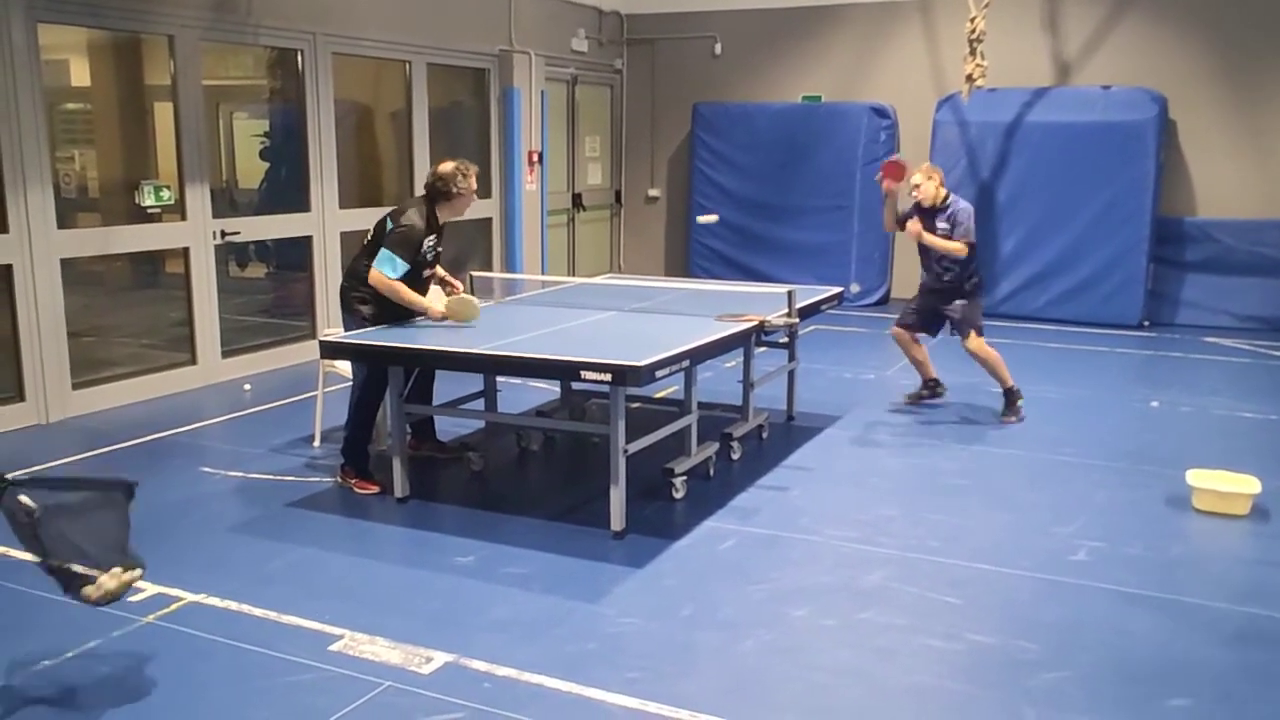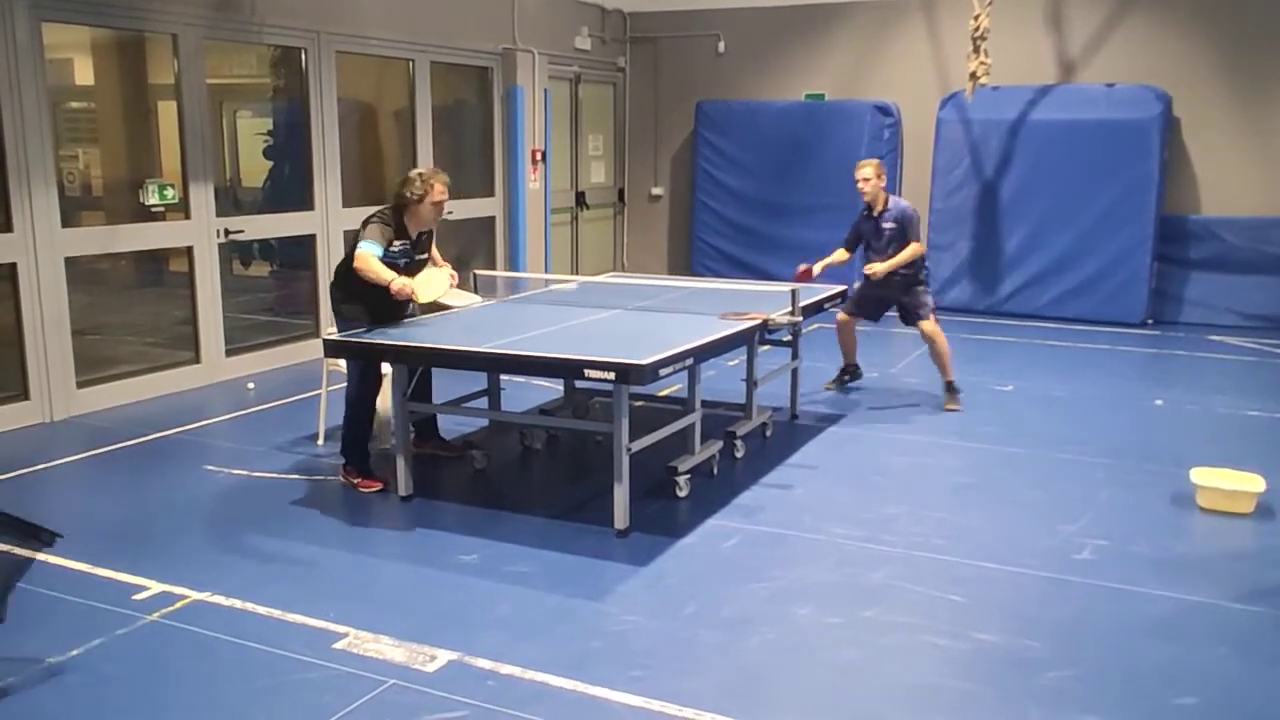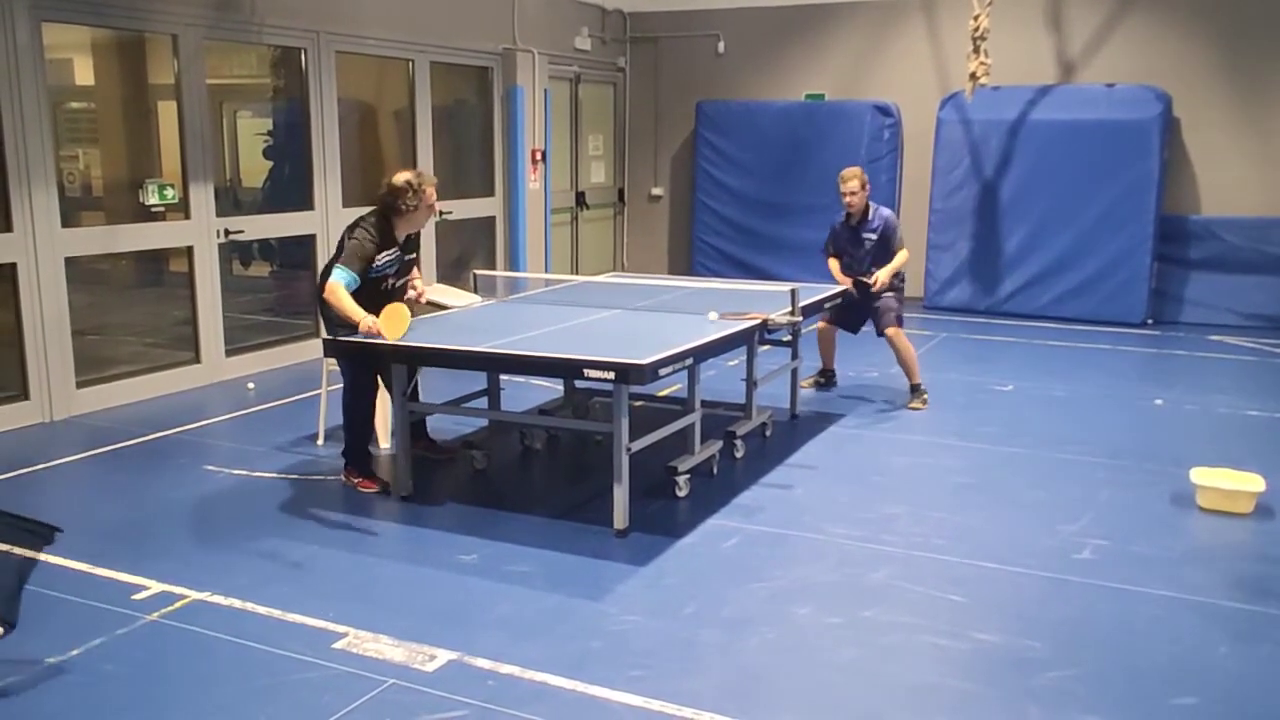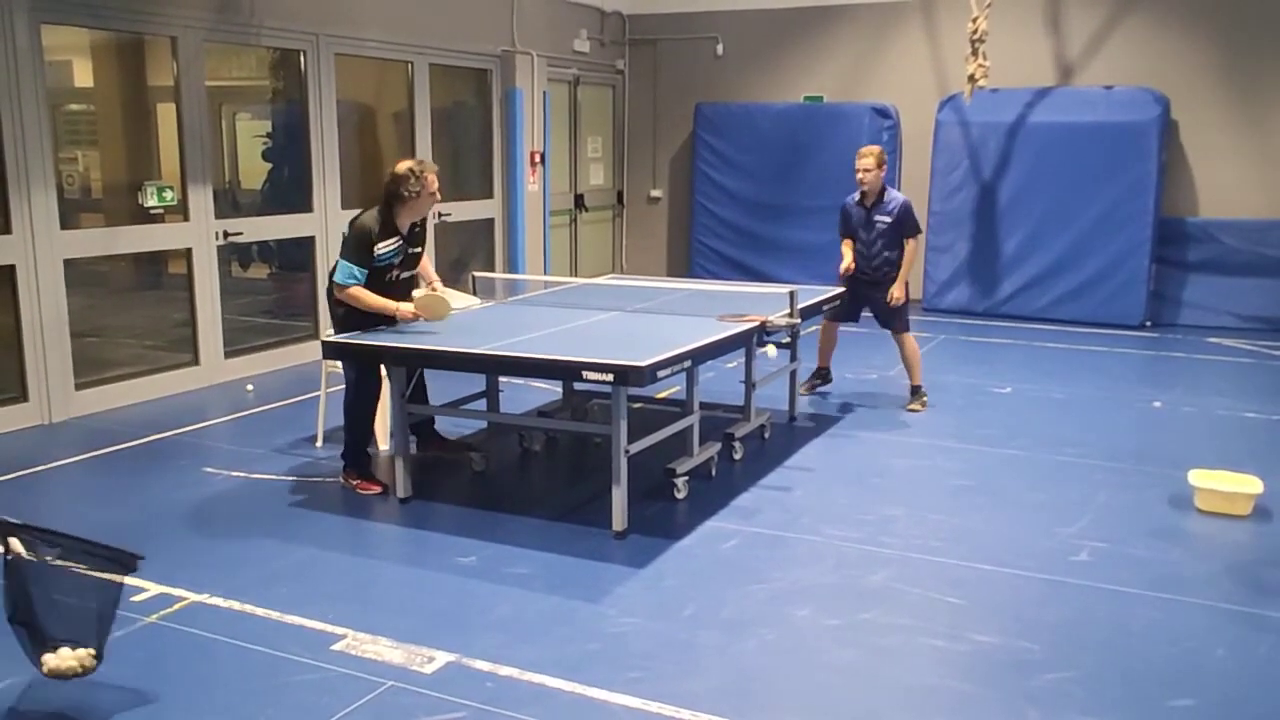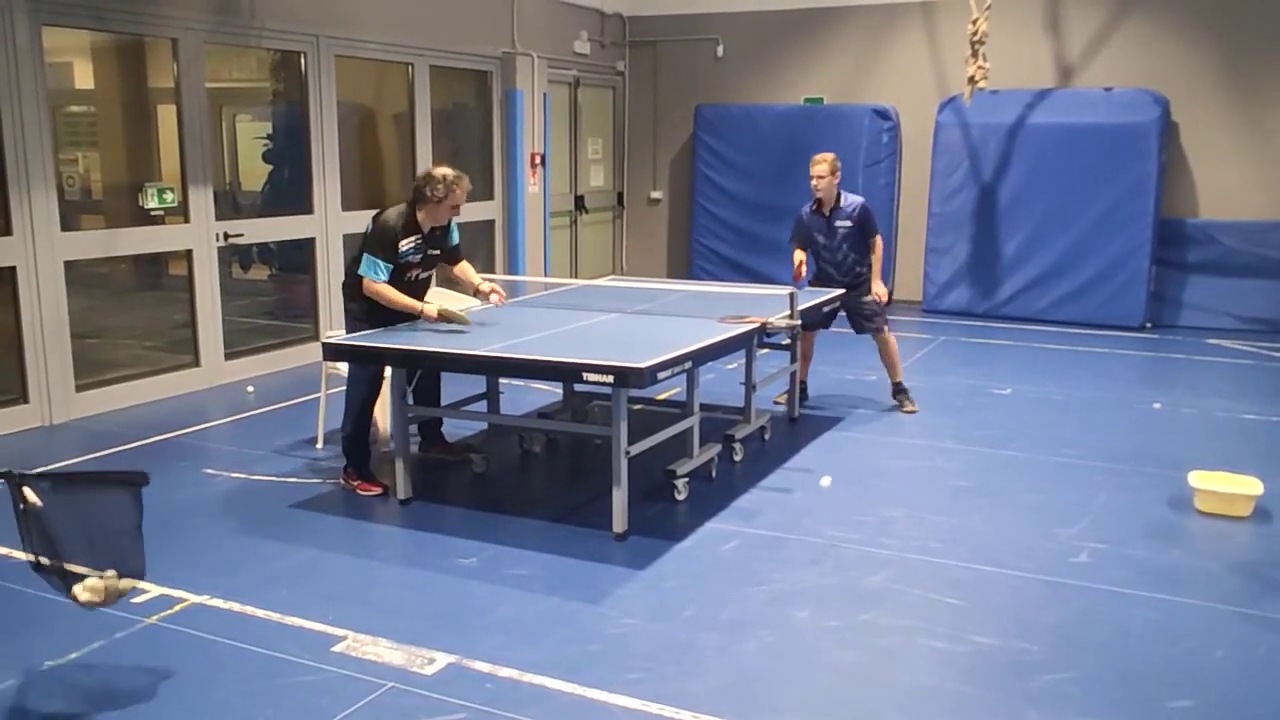
dt=0.4s
person 1, frame 1
left shoulder: (432, 217)
right shoulder: (412, 225)
right elbow: (379, 278)
left wrist: (441, 276)
right wrist: (425, 306)
left hip: (398, 305)
right hip: (367, 303)
left knee: (421, 366)
right knee: (372, 381)
left ankle: (422, 437)
right ankle: (353, 466)
person 1, frame 2
left shoulder: (424, 226)
right shoulder: (381, 226)
right elbow: (362, 260)
left wrist: (442, 264)
right wrist: (392, 279)
left hip: (398, 304)
right hip: (357, 304)
right knee: (365, 379)
left ankle: (426, 435)
right ankle: (354, 465)
person 1, frame 3
left shoulder: (410, 229)
right shoulder: (366, 237)
right elbow: (333, 289)
left wrist: (415, 280)
right wrist: (361, 319)
left hip: (384, 310)
right hip: (348, 313)
left knee: (404, 372)
right knee: (362, 383)
left ankle: (416, 436)
right ankle: (356, 466)
person 1, frame 4
left shoulder: (418, 222)
right shoulder: (367, 228)
right elbow: (343, 288)
left wrist: (433, 280)
right wrist: (393, 308)
left hip: (397, 310)
right hip: (357, 314)
left knee: (413, 371)
right knee: (365, 384)
left ankle: (426, 436)
right ankle: (355, 467)
person 1, frame 5
left shoulder: (445, 226)
right shoulder: (389, 225)
left elbow: (456, 262)
right elbow: (372, 286)
left wrist: (480, 285)
right wrist: (421, 309)
left hip: (409, 308)
right hip: (368, 309)
left knee: (427, 368)
right knee: (366, 382)
left ankle: (432, 439)
right ankle: (355, 467)
person 2, frame 1
left shoulder: (961, 209)
right shoulder: (922, 208)
left elbow: (961, 250)
right elbow: (891, 226)
left wrist: (922, 236)
right wrist: (891, 194)
left hip: (962, 289)
right hip: (933, 287)
left knee: (973, 344)
right knee: (901, 332)
left ankle: (1011, 394)
right ankle: (932, 384)
person 2, frame 2
left shoulder: (903, 209)
right shoulder: (862, 217)
left elbow: (918, 247)
right elbow: (847, 250)
left wrist: (887, 266)
right wrist: (822, 263)
left hip: (909, 280)
right hip: (876, 280)
left knee: (929, 329)
right knee: (844, 319)
left ankle: (951, 386)
right ankle: (851, 369)
person 2, frame 3
left shoulder: (885, 218)
right shoulder: (839, 225)
left elbow: (903, 253)
right elbow: (833, 257)
left wrist: (887, 272)
right wrist: (840, 278)
left hip: (885, 287)
right hip: (854, 288)
left knee: (893, 332)
right knee: (824, 327)
left ankle: (917, 389)
right ankle: (827, 374)
person 2, frame 4
left shoulder: (899, 204)
right shoulder: (850, 205)
left elbow: (912, 243)
left wrist: (900, 283)
right wrist: (848, 258)
left hip: (887, 281)
right hip: (856, 277)
left knee: (902, 334)
right knee: (829, 322)
left ankle: (917, 391)
right ankle: (822, 373)
person 2, frame 5
left shoulder: (857, 207)
right shoulder: (807, 214)
left elbow: (875, 242)
right elbow: (800, 246)
left wrist: (877, 280)
right wrist: (800, 260)
left hip: (859, 283)
right hip: (824, 283)
left knee: (882, 333)
right knee: (805, 331)
left ankle: (899, 389)
right ankle: (800, 388)
